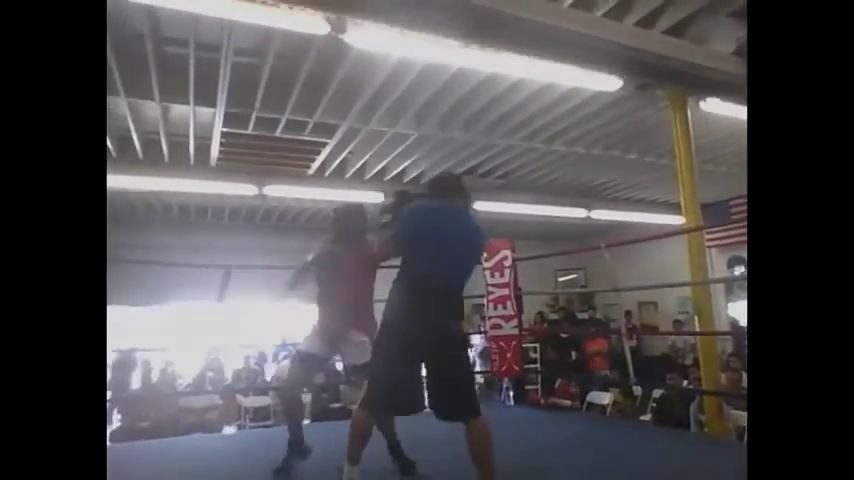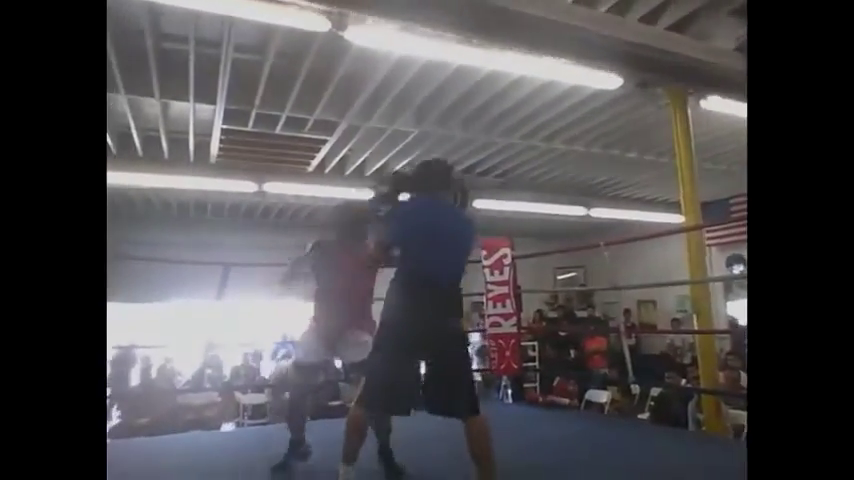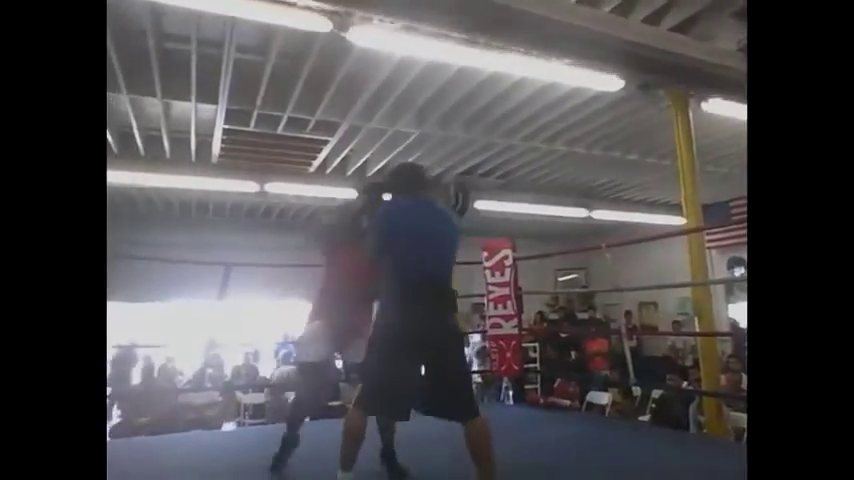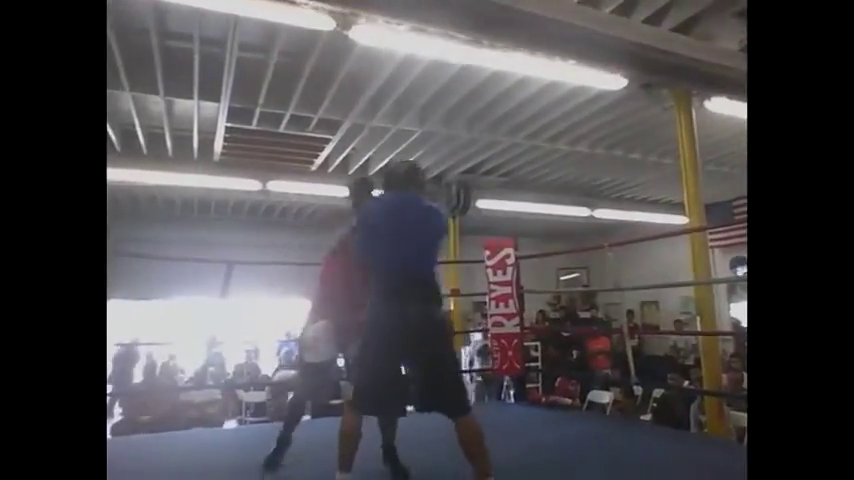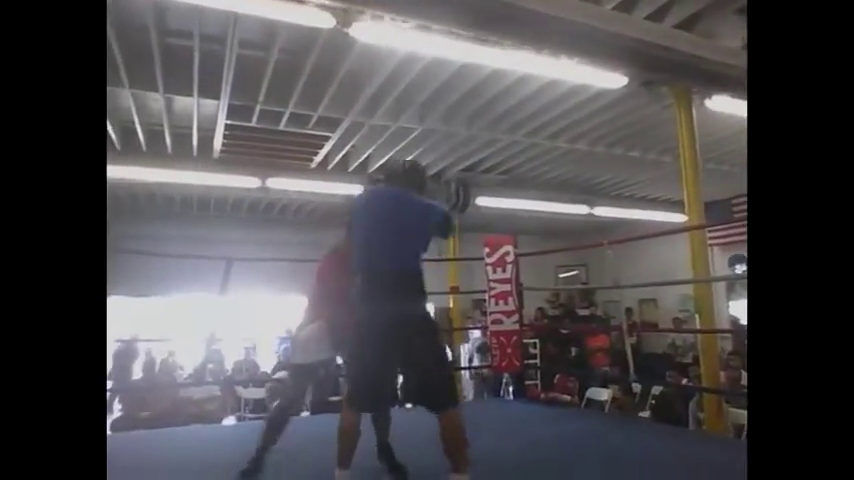
dt=0.1s
person 1, frame 1
left shoulder: (421, 212)
right shoulder: (475, 232)
left elbow: (390, 247)
left hip: (404, 318)
right hip: (447, 322)
left knee: (371, 403)
right knee: (469, 412)
person 1, frame 2
left shoulder: (413, 209)
right shoulder: (466, 224)
left elbow: (383, 246)
left hip: (403, 316)
right hip: (446, 320)
left knee: (367, 400)
right knee: (469, 410)
person 1, frame 3
left shoulder: (391, 213)
right shoulder: (448, 220)
left elbow: (377, 257)
left hip: (396, 318)
right hip: (440, 319)
left knee: (364, 404)
right knee: (467, 411)
person 1, frame 4
left shoulder: (374, 210)
right shoulder: (435, 216)
left elbow: (362, 258)
left hip: (383, 316)
right hip: (426, 315)
left knee: (358, 404)
right knee: (459, 408)
person 1, frame 5
left shoulder: (366, 200)
right shoulder: (428, 210)
left elbow: (356, 252)
left hip: (369, 307)
right hip: (409, 309)
left knee: (355, 400)
right knee: (444, 400)
person 2, frame 1
left shoulder: (367, 251)
right shoulder: (328, 253)
right elbow: (294, 284)
right wrist: (313, 262)
left hip: (358, 330)
right hip: (325, 329)
right knee: (288, 387)
left ankle: (395, 449)
right ankle: (296, 446)
person 2, frame 2
left shoulder: (368, 254)
right shoulder: (325, 251)
right elbow: (290, 276)
right wrist: (311, 254)
left hip: (356, 330)
right hip: (321, 328)
right knee: (299, 394)
left ankle: (385, 453)
right ankle: (297, 446)
person 2, frame 3
right shoulder: (340, 243)
left hip: (357, 328)
right hip: (324, 324)
right knee: (308, 392)
left ankle: (388, 454)
right ankle: (289, 441)
person 2, frame 4
right shoulder: (348, 244)
left hip: (358, 325)
right hip: (325, 322)
right knee: (306, 390)
left ankle: (389, 451)
right ankle: (283, 441)
person 2, frame 5
right shoulder: (342, 253)
left hip: (350, 327)
right hip: (322, 324)
right knee: (292, 397)
left ankle: (384, 449)
right ankle: (258, 459)
